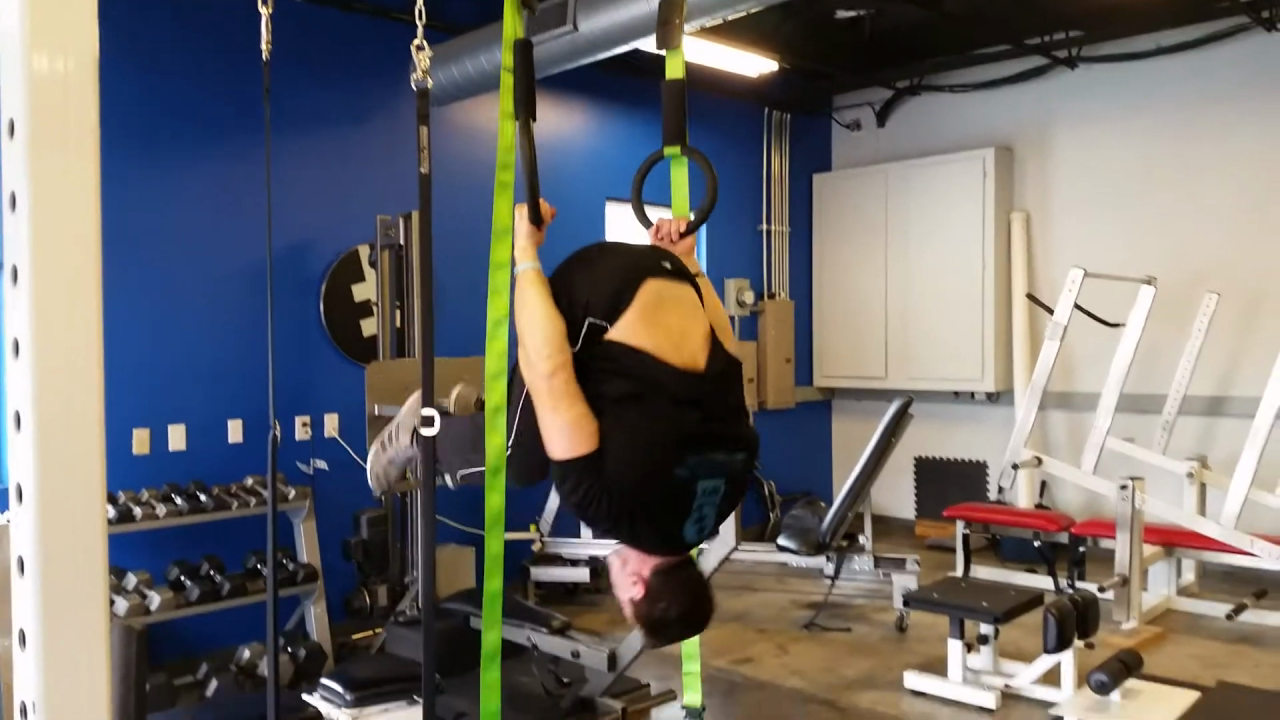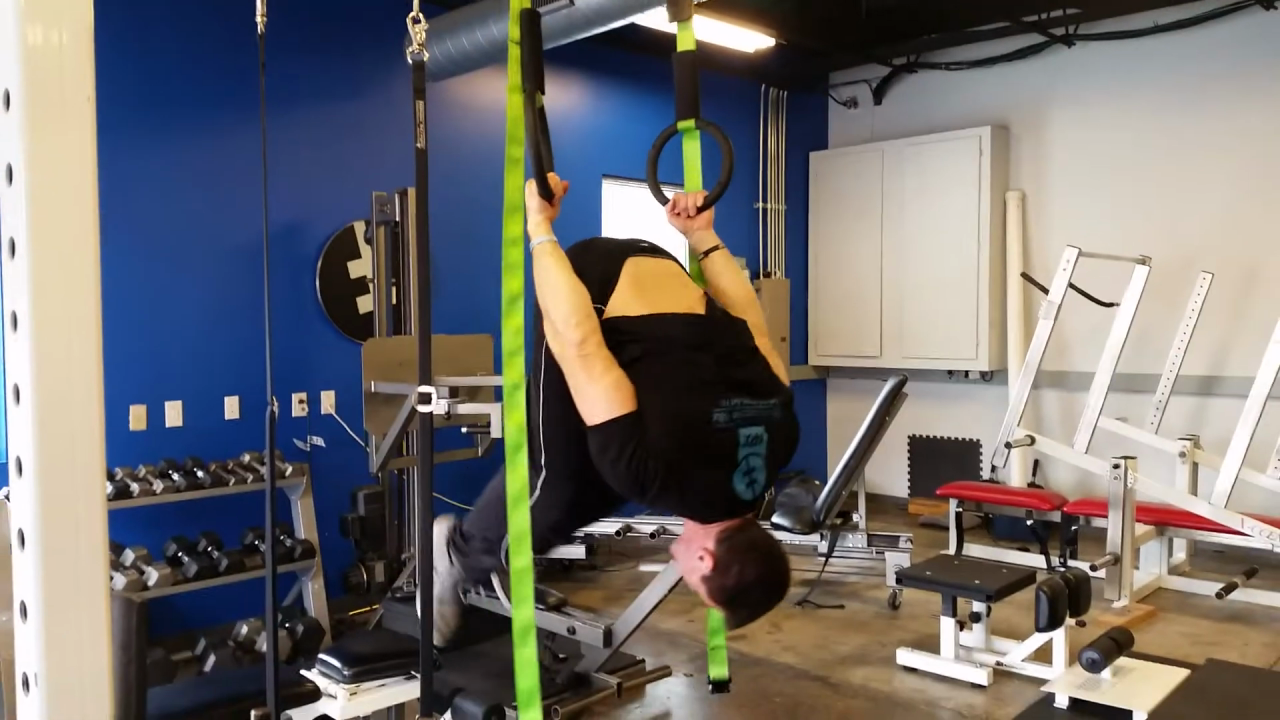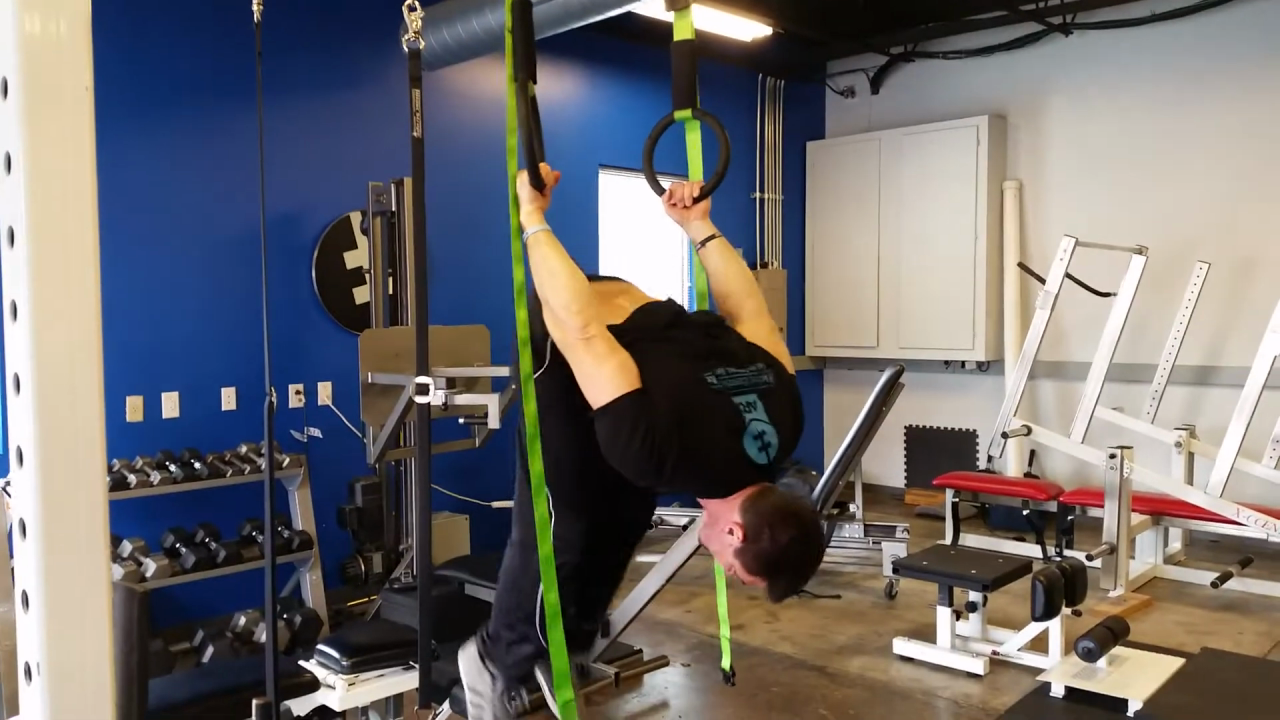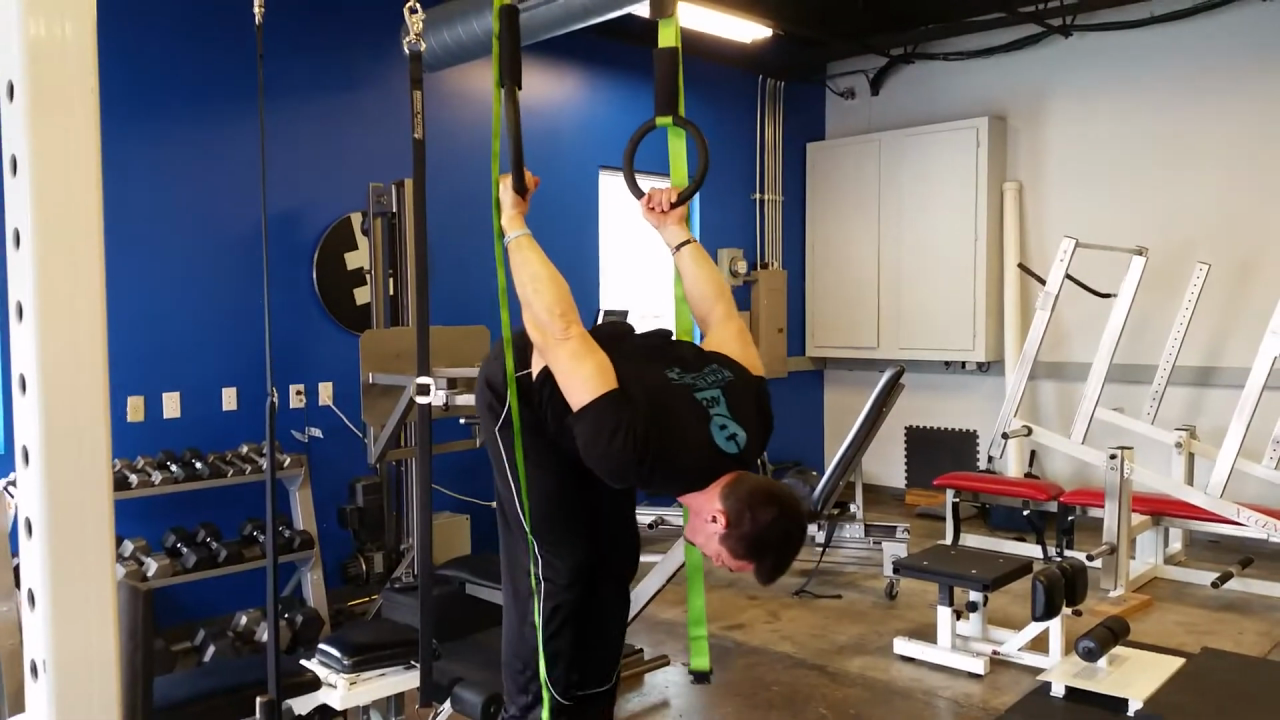
dt=0.4s
person 1, frame 1
right shoulder: (610, 497)
right elbow: (550, 375)
left wrist: (686, 263)
right wrist: (526, 252)
right knee: (520, 454)
right ankle: (423, 433)
person 1, frame 2
left shoulder: (775, 441)
right shoulder: (653, 471)
left elbow: (750, 322)
right elbow: (580, 348)
left wrist: (703, 239)
right wrist: (540, 227)
right hip: (599, 288)
left knee: (605, 487)
right knee: (556, 481)
left ankle: (493, 560)
right ankle: (460, 553)
person 1, frame 3
left shoulder: (780, 421)
right shoulder: (662, 445)
left elbow: (752, 316)
right elbow: (580, 333)
left wrist: (699, 228)
right wrist: (533, 218)
left hip: (634, 321)
right hip: (559, 339)
left knee: (627, 516)
right knee: (565, 522)
left ankle: (561, 647)
right ankle: (496, 663)
person 1, frame 4
left shoulder: (748, 423)
right shoulder: (635, 445)
left elbow: (722, 319)
right elbow: (556, 334)
left wrist: (677, 233)
right wrist: (513, 224)
left hip: (572, 383)
right hip: (524, 385)
left knee: (613, 558)
right knee: (553, 566)
